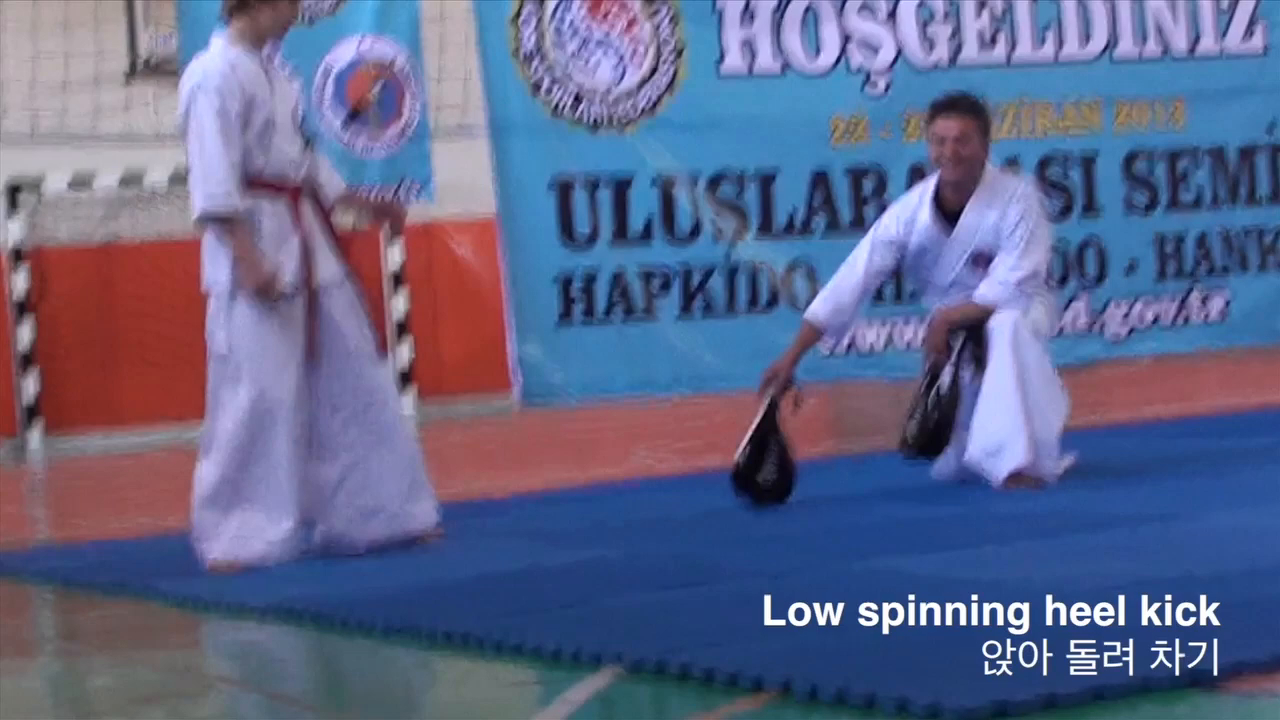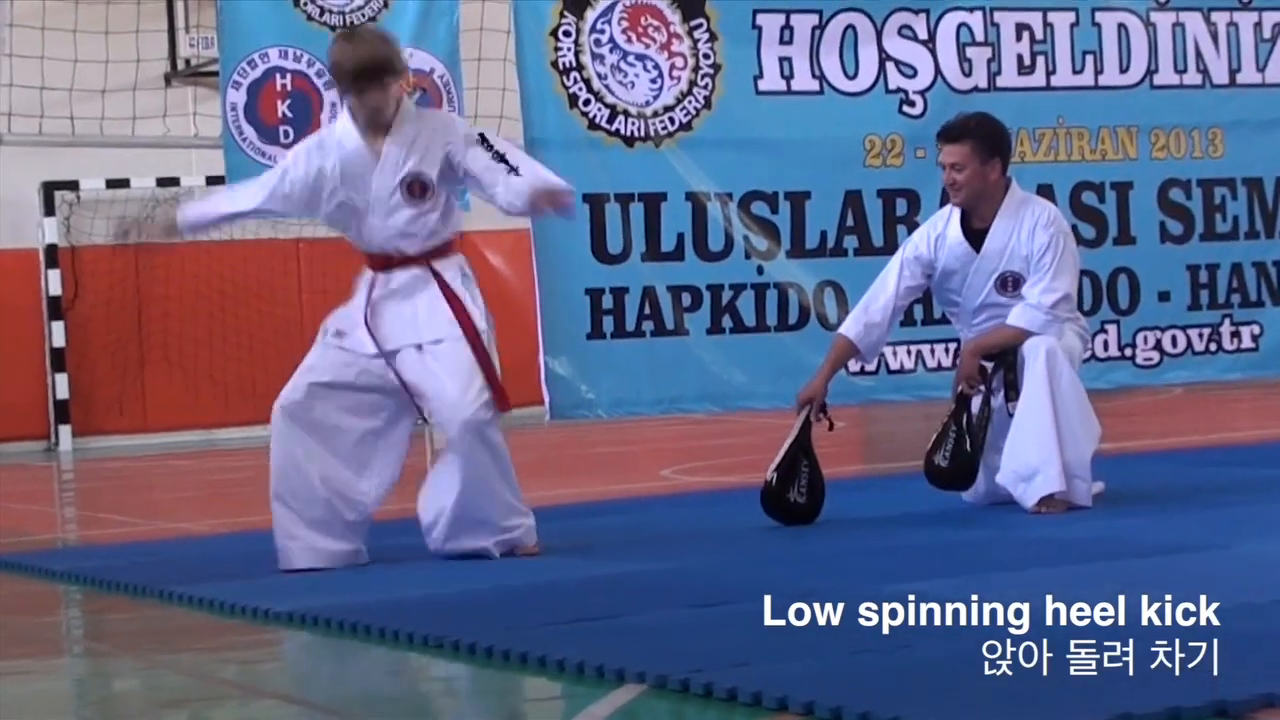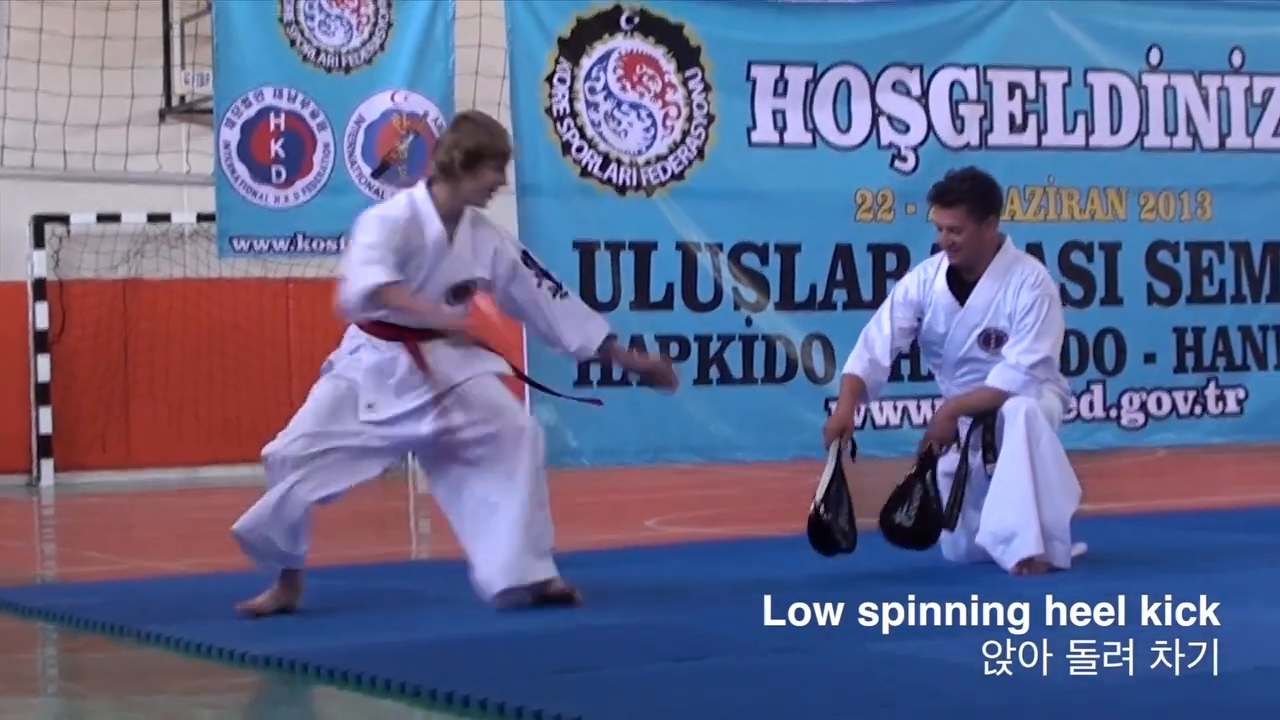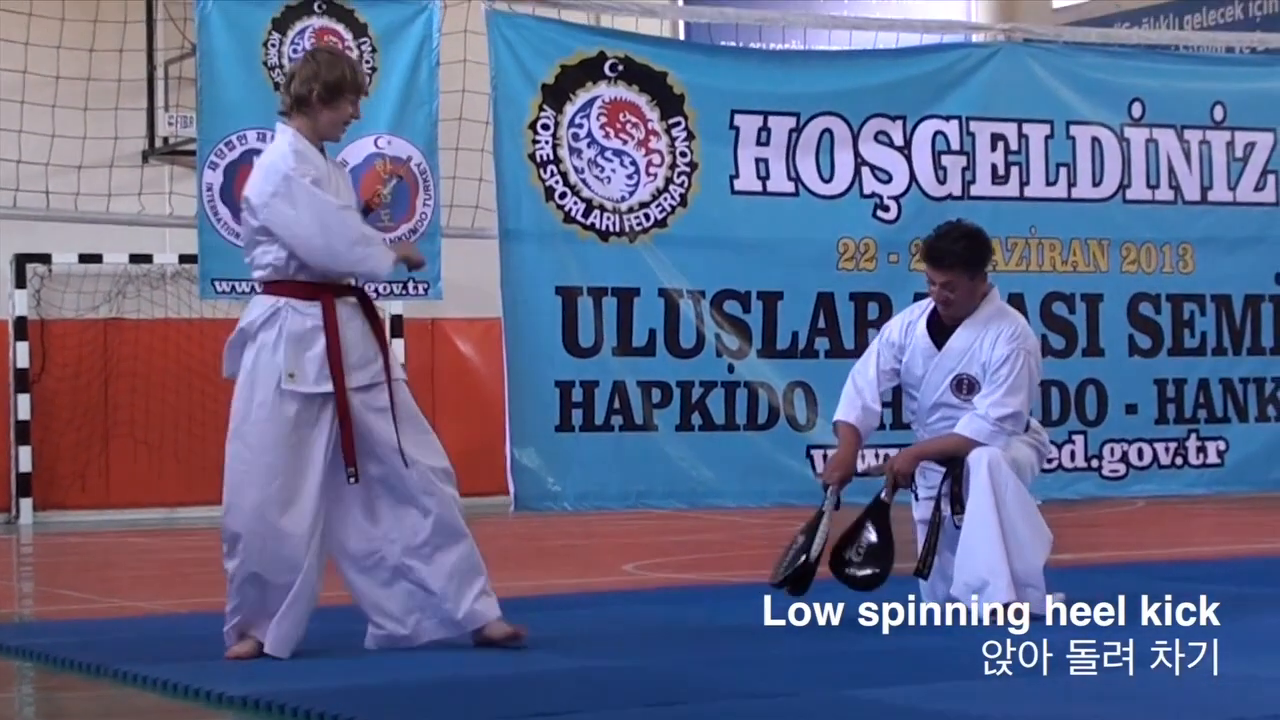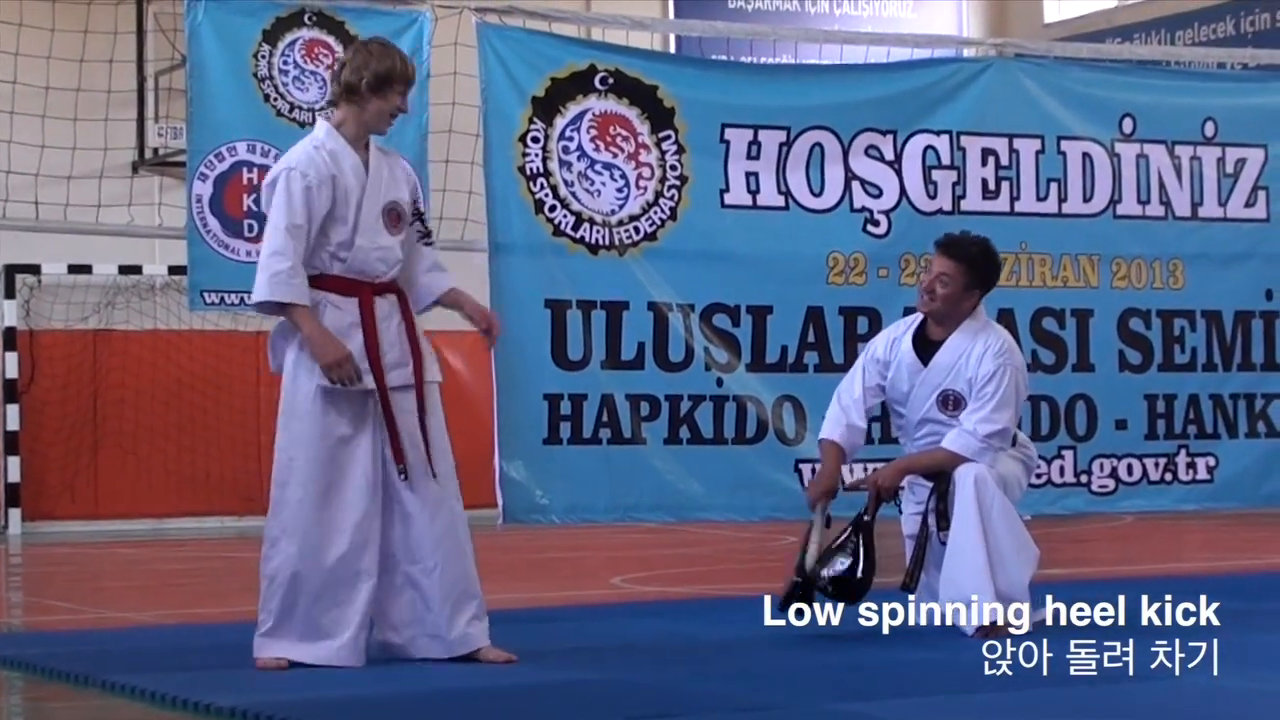
dt=1s
person 1, frame 1
left shoulder: (272, 73)
right shoulder: (214, 72)
right elbow: (214, 176)
left wrist: (360, 203)
right wrist: (246, 255)
left hip: (302, 242)
right hip: (251, 245)
left knee: (350, 380)
right knee: (259, 389)
left ankle: (379, 513)
right ankle: (240, 534)
person 1, frame 2
left shoulder: (437, 129)
right shoulder: (324, 152)
left elbow: (504, 173)
right elbow: (262, 192)
left wrist: (544, 193)
right wrist: (185, 218)
left hip: (437, 293)
right hip: (379, 297)
left knee: (466, 415)
right knee: (305, 412)
left ankle: (504, 528)
right ankle: (318, 542)
person 1, frame 3
left shoulder: (488, 239)
right shoulder: (390, 219)
left elbow: (547, 303)
right elbow: (364, 280)
left wrist: (628, 357)
right wrist: (426, 308)
left hip: (444, 361)
right hip: (372, 364)
left knee: (513, 438)
right knee: (295, 456)
left ankle: (529, 574)
right ankle: (286, 579)
person 1, frame 4
left shoulder: (324, 167)
right shoulder: (281, 171)
right elbow: (347, 249)
right wrist: (400, 254)
left hip: (347, 336)
right hip: (290, 344)
left knee: (418, 475)
right knee: (264, 497)
left ankle: (469, 612)
right ankle: (255, 626)
person 1, frame 5
left shoulder: (394, 167)
right shoulder: (308, 163)
right elbow: (280, 264)
left wrist: (465, 305)
right wrist: (320, 339)
left hip: (393, 337)
right hip: (329, 335)
left knee: (425, 488)
right knee: (312, 496)
left ankle: (456, 631)
right ankle: (291, 638)
person 2, frame 1
left shoulder: (1017, 196)
right shoulder: (910, 211)
left elbow: (1014, 286)
right elbow: (849, 285)
left wrist: (944, 320)
right wrist: (791, 358)
left hip: (1015, 317)
right hip: (952, 335)
left knee: (1007, 325)
right knee: (950, 466)
left ankle: (1026, 458)
person 2, frame 2
left shoulder: (1041, 220)
right shoulder: (936, 233)
left elbow: (1046, 311)
right elbow: (878, 306)
left wrist: (974, 347)
right wrist: (824, 376)
left hip: (1047, 340)
right hip: (982, 361)
left knee: (1041, 352)
right knee: (982, 490)
left ankle: (1056, 483)
right ankle: (1046, 465)
person 2, frame 3
left shoulder: (1029, 280)
right shoulder: (923, 280)
left elbow: (1026, 373)
right elbow: (874, 348)
left wrist: (951, 409)
right wrist: (847, 407)
left hip: (1027, 400)
right hip: (963, 421)
left knee: (1022, 413)
right knee: (963, 550)
left ankle: (1037, 543)
person 2, frame 4
left shoulder: (1010, 335)
right shoulder: (908, 323)
left elbow: (995, 425)
right elbow: (863, 387)
left wrist: (916, 452)
right wrist: (848, 449)
left hip: (1005, 449)
right hip: (937, 470)
left knee: (983, 463)
right knee: (943, 598)
left ankle: (1013, 594)
person 2, frame 5
left shoulder: (994, 349)
right shoulder: (893, 339)
left elbow: (980, 441)
right elbow: (849, 405)
left wrist: (898, 467)
right wrist: (830, 467)
left hip: (990, 464)
right hip: (922, 485)
left knee: (972, 478)
left ankle: (1000, 607)
